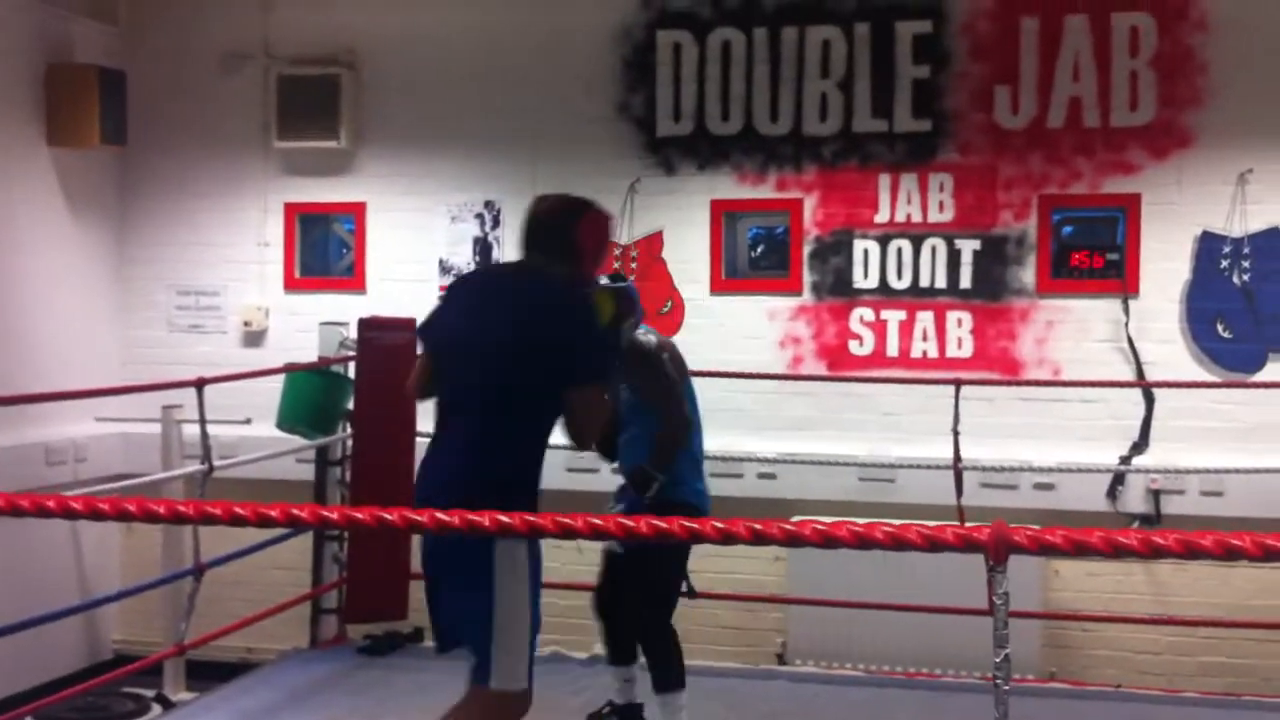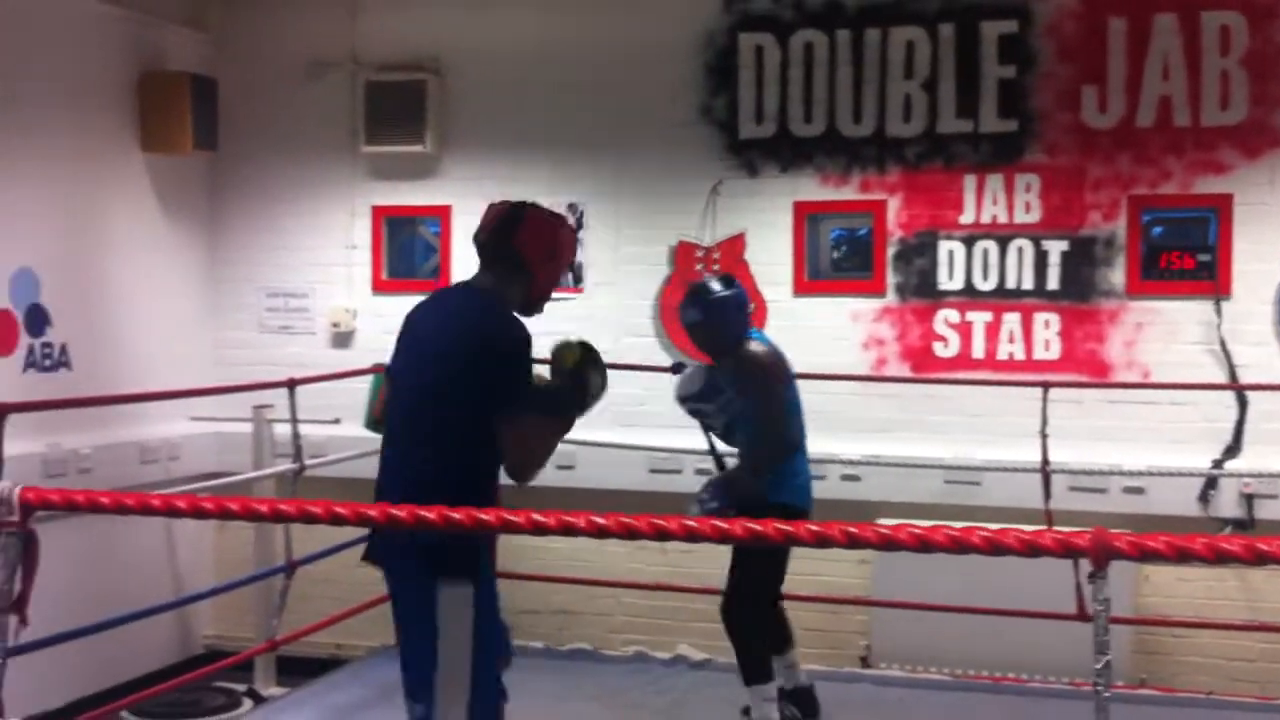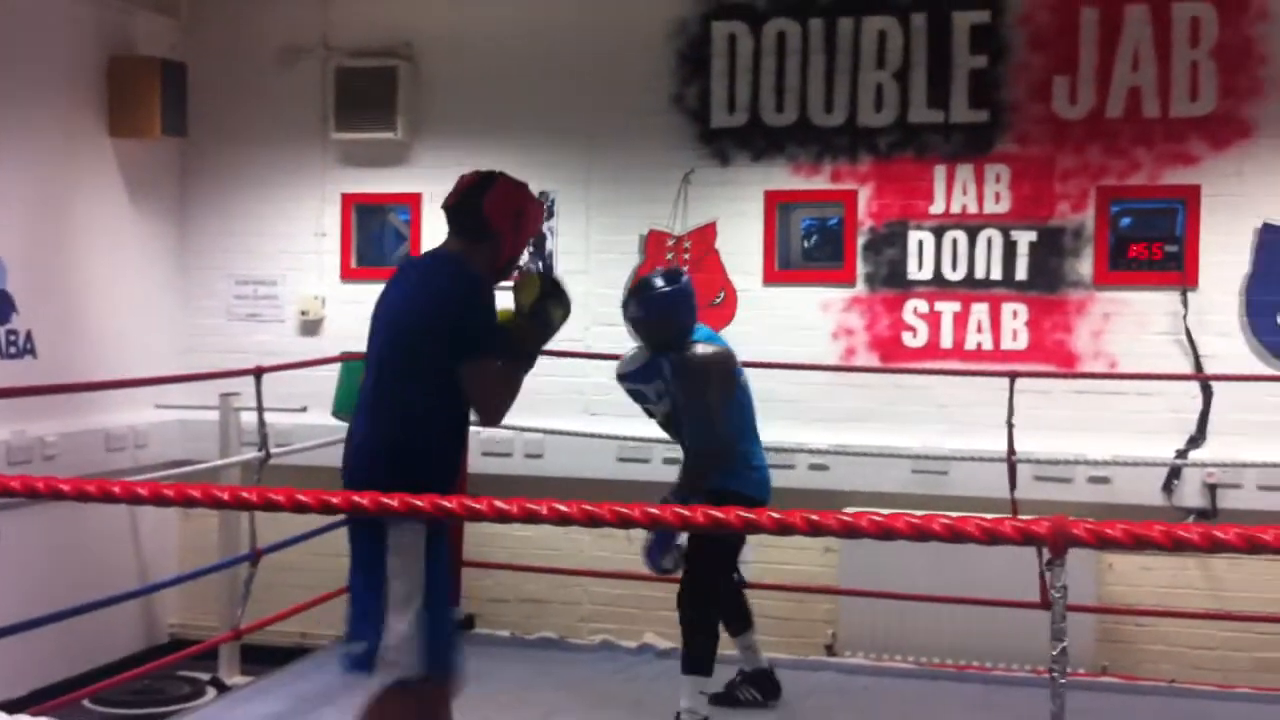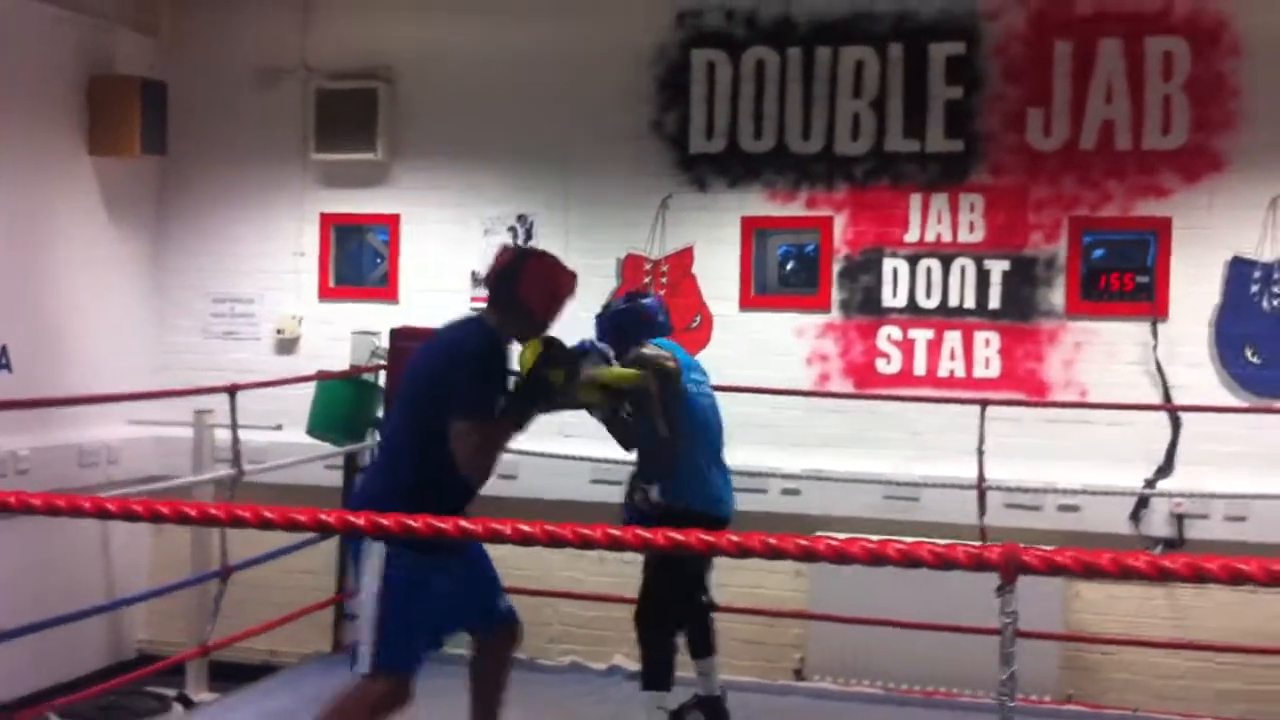
dt=0.5s
person 1, frame 1
left shoulder: (467, 292)
right shoulder: (570, 315)
left elbow: (419, 384)
right elbow: (587, 431)
right wrist: (605, 355)
left hip: (440, 495)
right hip: (492, 509)
left knee: (496, 669)
person 1, frame 2
left shoulder: (430, 312)
right shoulder: (501, 334)
left elbow: (384, 412)
right elbow: (522, 464)
right wrist: (565, 402)
left hip: (405, 527)
right hip: (442, 542)
person 1, frame 3
left shoulder: (414, 276)
right shoulder: (464, 289)
right elbow: (490, 402)
left wrist: (510, 334)
right wrist: (531, 335)
left hip: (387, 481)
right hip: (403, 493)
left knee: (432, 664)
person 1, frame 4
left shoulder: (476, 342)
right shoulder: (475, 353)
right elbow: (472, 462)
right wrist: (525, 400)
left hip: (439, 522)
left knee: (500, 631)
person 2, frame 1
left shoulder: (644, 350)
right shoulder: (617, 370)
left elbow: (679, 423)
right elbow: (611, 447)
left wrist: (644, 483)
left hip: (673, 500)
right hip: (652, 498)
left knee: (649, 614)
right knee: (612, 604)
person 2, frame 2
left shoulder: (754, 359)
right shoulder: (734, 360)
left elbow: (782, 441)
left wrist: (731, 486)
right wrist: (713, 415)
left hip: (775, 498)
right hip: (766, 494)
left knee: (741, 607)
right knee: (755, 599)
person 2, frame 3
left shoulder: (700, 358)
right shoulder: (681, 352)
left elbow: (711, 446)
right elbow: (683, 428)
left wrist: (675, 509)
right wrist: (654, 399)
left hip: (733, 486)
right hip: (732, 482)
left knee: (697, 596)
right knee: (717, 582)
right ankle: (759, 673)
person 2, frame 4
left shoulder: (640, 359)
right shoulder: (678, 359)
left elbow: (656, 438)
right elbow: (631, 436)
left wrist: (637, 493)
left hip: (686, 503)
right hip: (712, 500)
left knee: (655, 615)
right knee: (687, 601)
